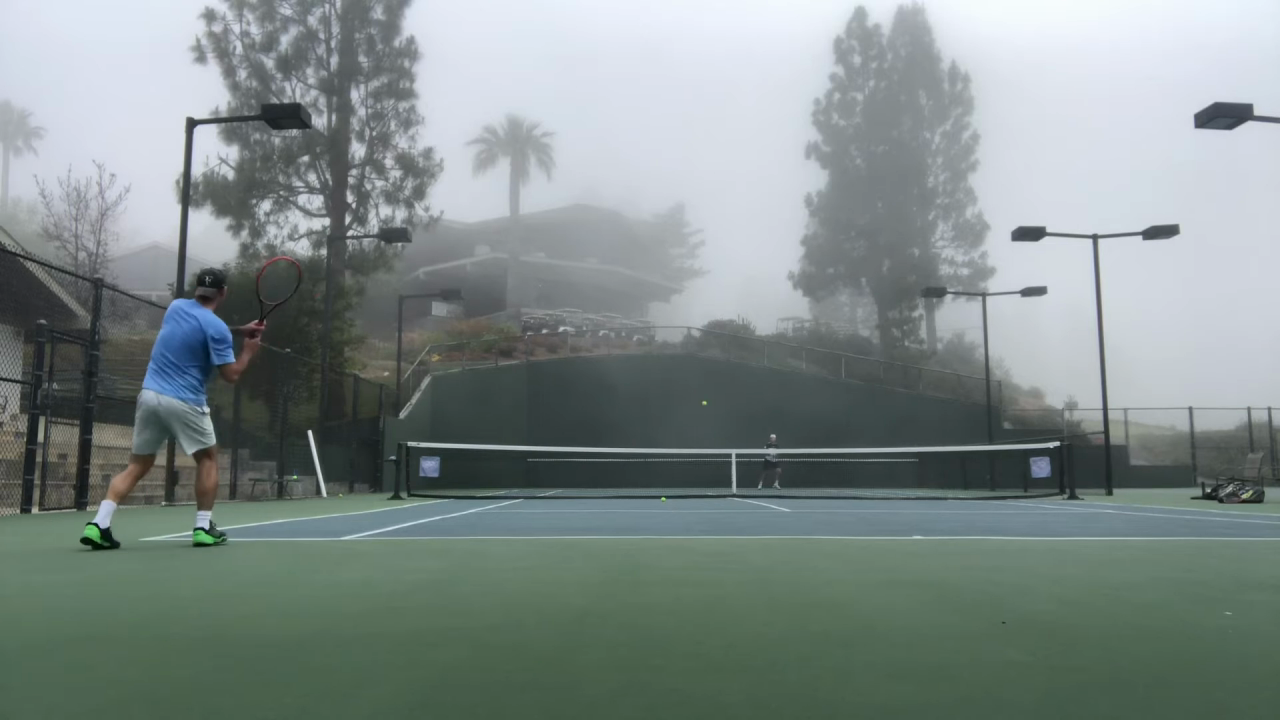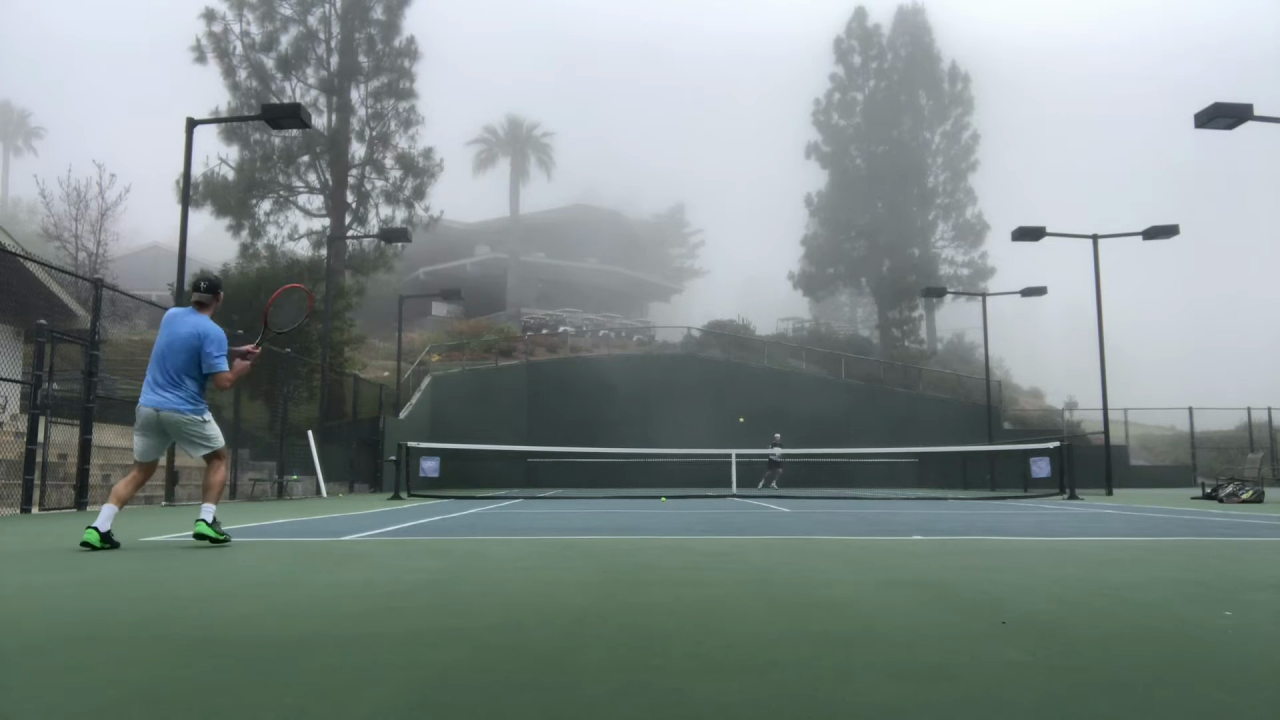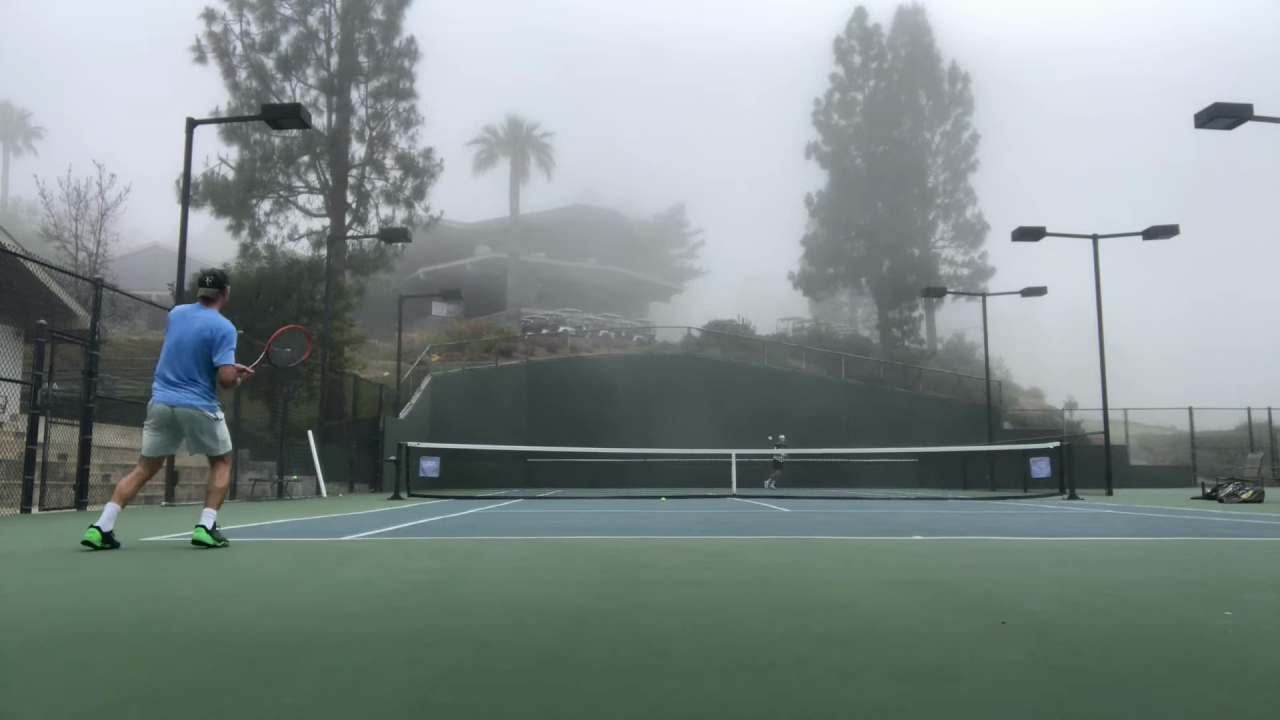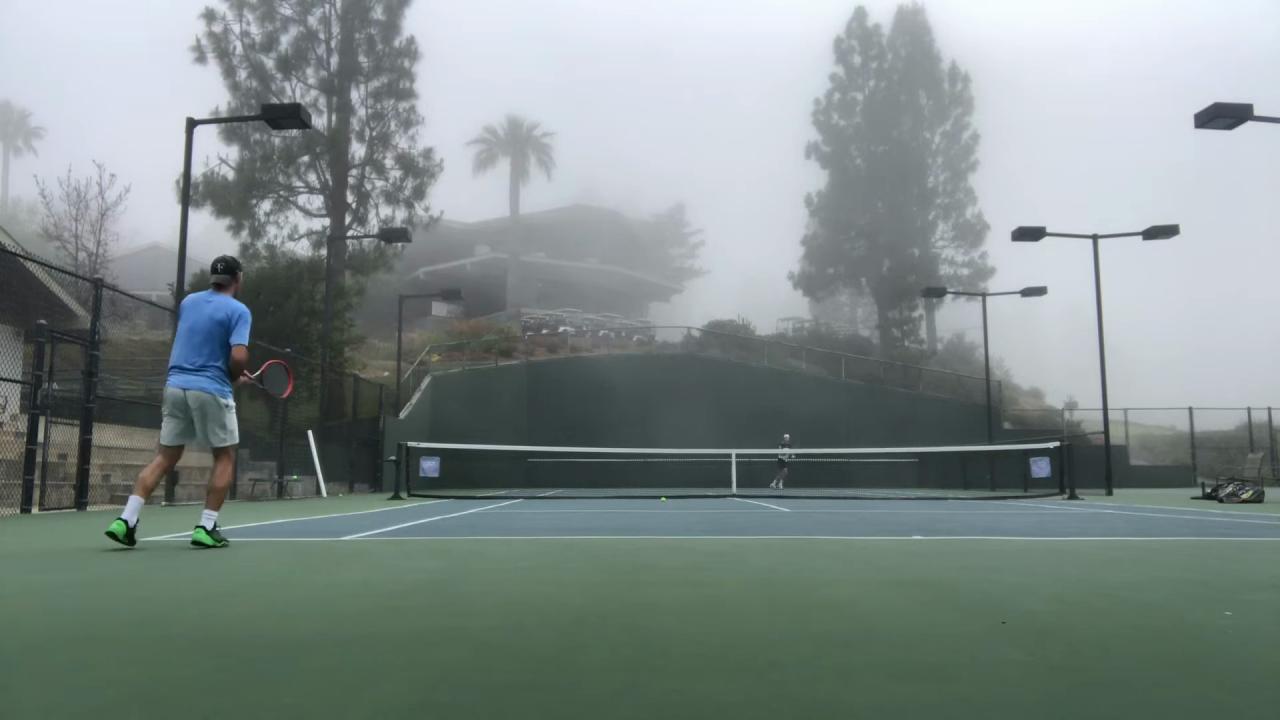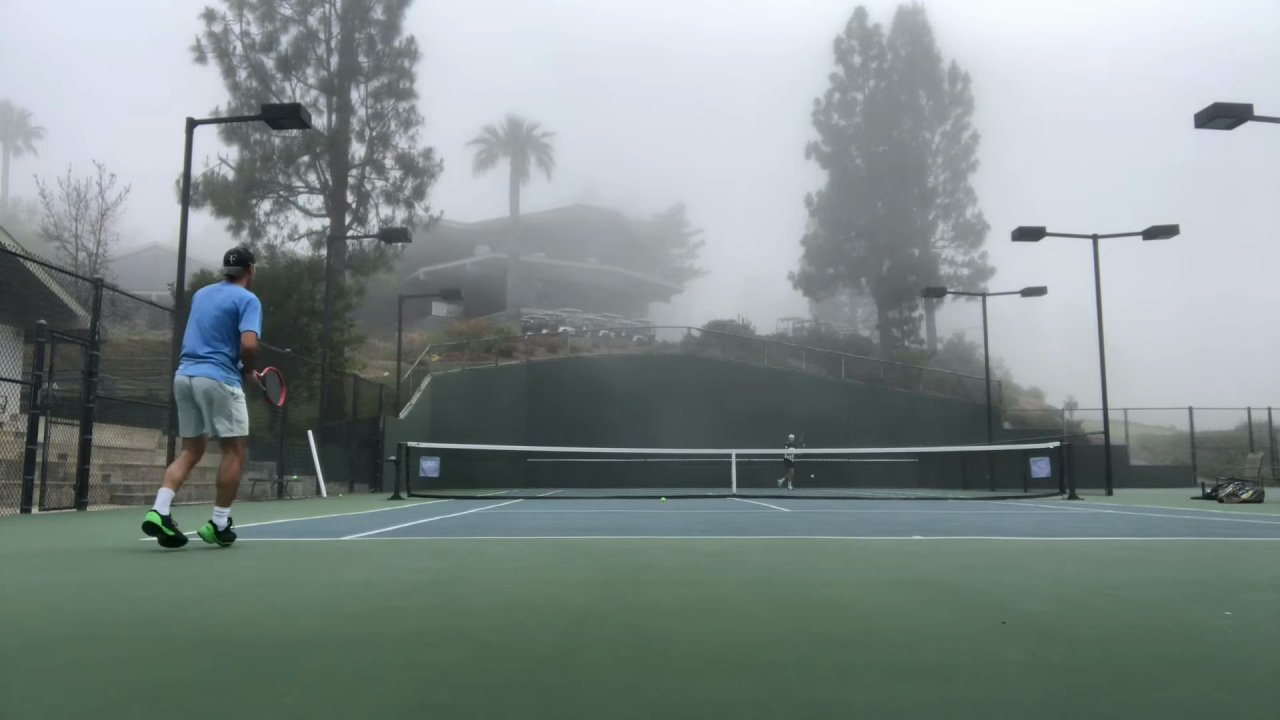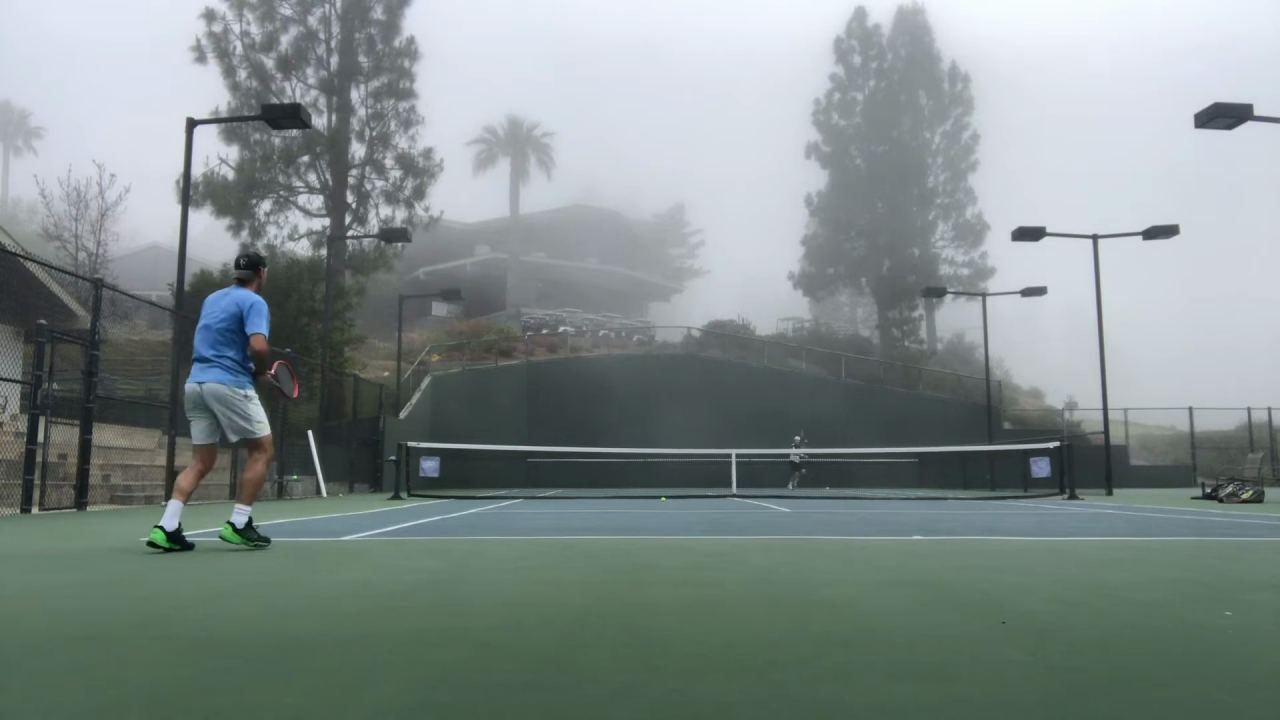
dt=0.1s
person 1, frame 1
left shoulder: (176, 306)
right shoulder: (217, 328)
right elbow: (231, 375)
left wrist: (241, 330)
right wrist: (250, 348)
left hip: (150, 396)
right hip: (185, 402)
left knee: (137, 465)
right knee: (207, 458)
left ankle: (98, 526)
right ankle: (204, 527)
person 1, frame 2
left shoulder: (171, 315)
right shoulder: (214, 333)
right elbow: (222, 384)
left wrist: (234, 353)
right wrist: (241, 370)
left hip: (149, 406)
right hip: (186, 411)
left knee: (140, 472)
right knee: (218, 459)
left ankle: (98, 529)
right ankle: (207, 522)
person 1, frame 3
left shoulder: (176, 313)
right shoulder: (224, 327)
right elbow: (224, 378)
left wrist: (229, 366)
right wrist: (236, 378)
left hip: (161, 403)
right hip: (199, 407)
left knee: (146, 468)
right knee: (222, 463)
left ankle: (100, 528)
right ankle: (206, 527)
person 1, frame 4
left shoulder: (188, 302)
right shoulder: (238, 310)
right elbow: (238, 358)
right wrist: (237, 376)
left hip: (176, 386)
right hip: (211, 392)
left knee: (165, 458)
right knee: (225, 458)
left ankle: (126, 520)
right ankle: (207, 528)
person 1, frame 5
left shoulder: (201, 294)
right shoulder: (248, 300)
right elbow: (249, 345)
right wrist: (247, 370)
left hip: (185, 376)
right hip: (219, 380)
left knee: (190, 452)
right knee: (235, 451)
left ankle: (159, 513)
right ankle: (218, 523)
person 1, frame 6
left shoulder: (212, 299)
right shoulder: (255, 303)
right elbow: (258, 347)
left wrist: (250, 367)
right wrist: (260, 372)
left hip: (196, 384)
right hip: (228, 385)
left knee: (202, 460)
right knee: (262, 450)
left ankle: (167, 528)
right ankle: (238, 522)
